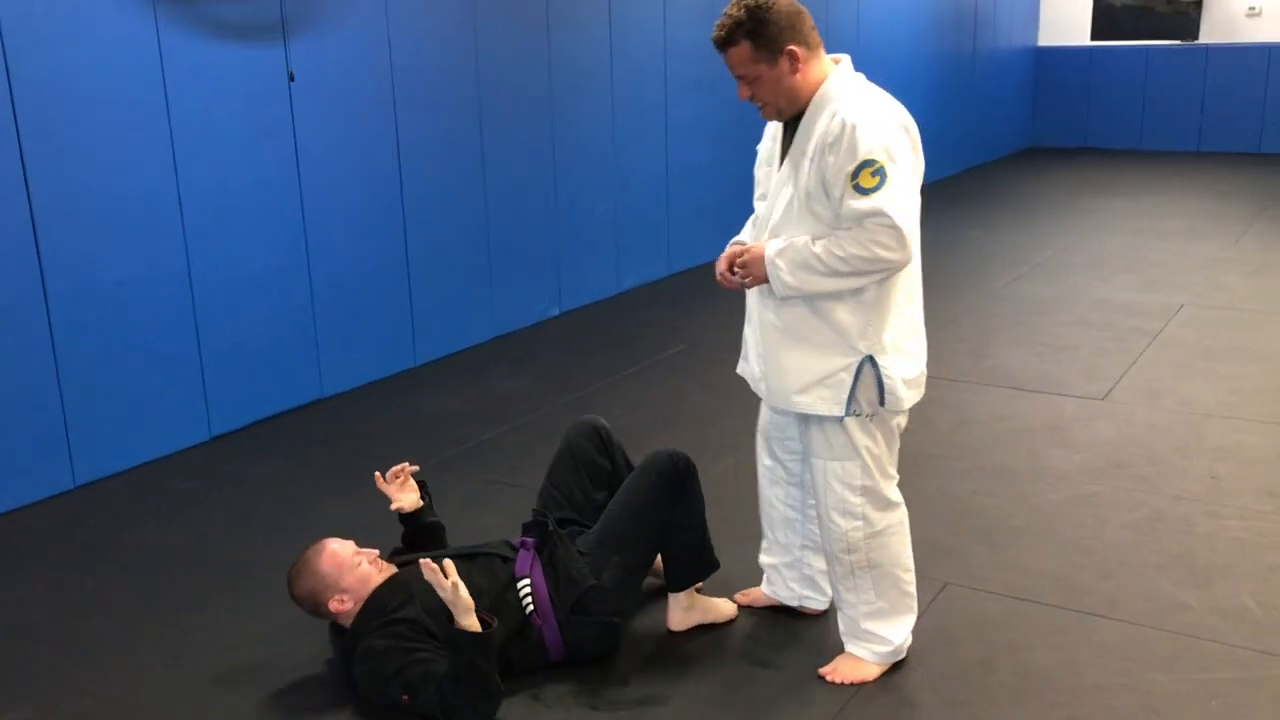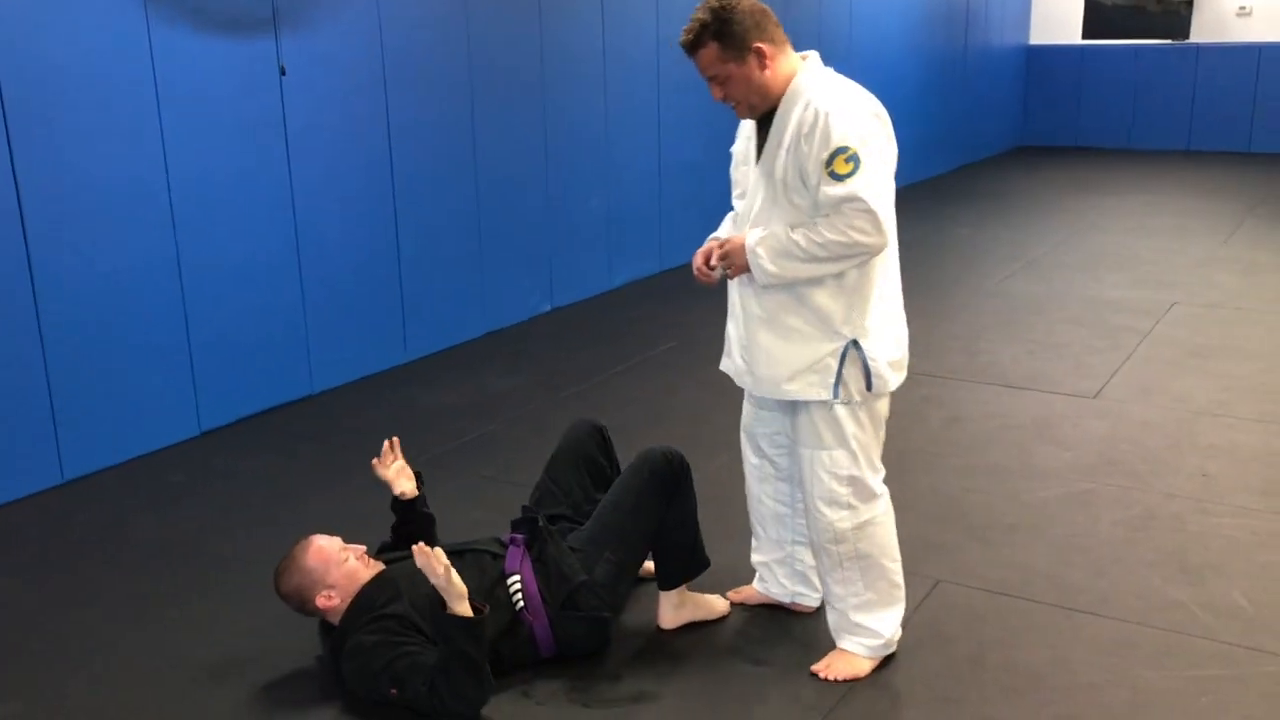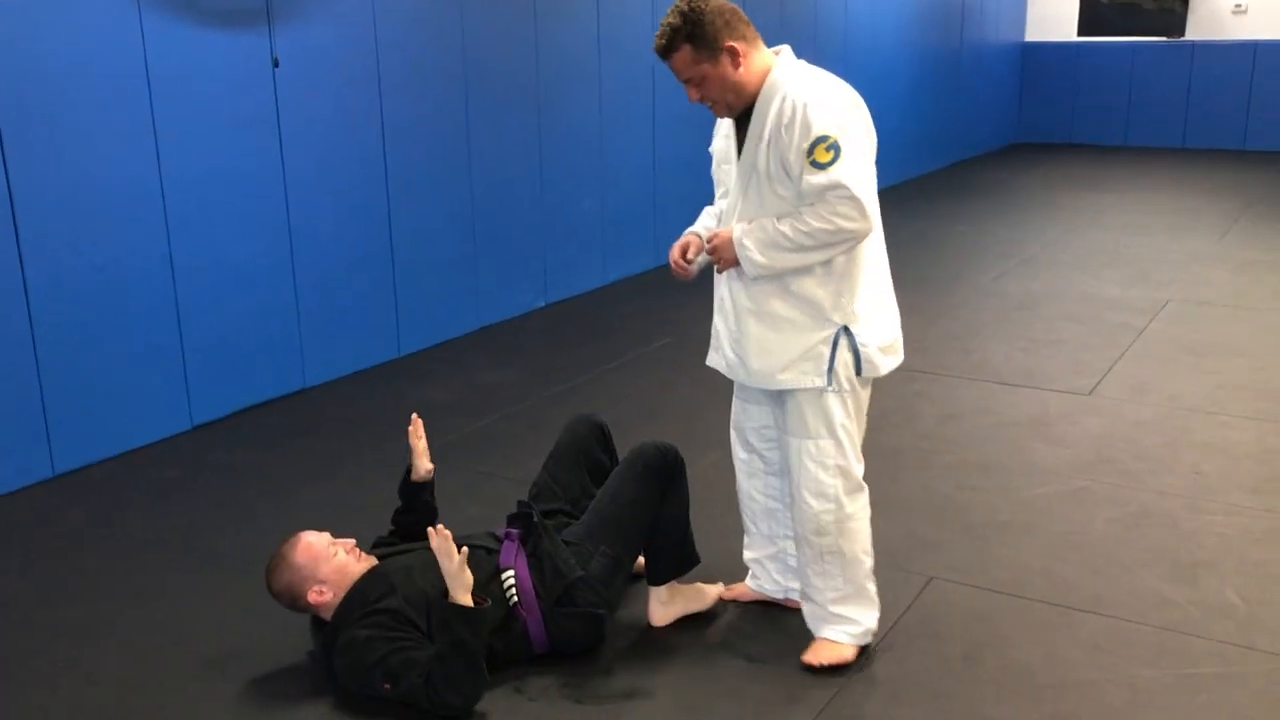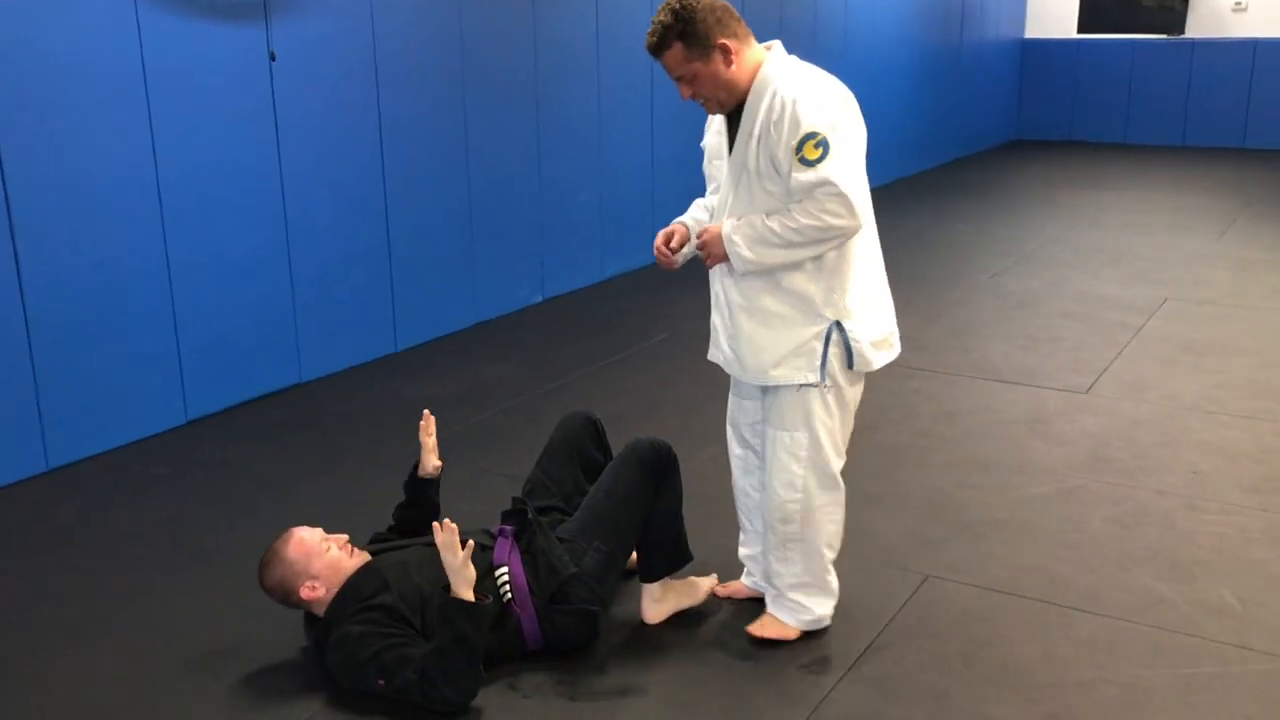
dt=0.2s
person 1, frame 1
left shoulder: (865, 123)
right shoulder: (789, 119)
left elbow: (886, 240)
left wrist: (777, 264)
right wrist: (747, 244)
left hip: (850, 353)
right hip: (794, 342)
left knee: (855, 500)
right knee: (786, 467)
left ankle: (880, 636)
right ankle: (796, 583)
person 1, frame 2
left shoulder: (837, 113)
right shoulder: (760, 116)
left elbow: (862, 225)
left wrist: (758, 252)
right wrist: (726, 240)
left hip: (834, 342)
right hip: (775, 334)
left knee: (841, 491)
right knee: (770, 461)
left ankle: (869, 631)
right ankle: (787, 581)
person 1, frame 3
left shoulder: (815, 104)
right shoulder: (735, 114)
left elbow: (847, 212)
left wrist: (746, 245)
right wrist: (704, 236)
left hip: (823, 333)
right hip: (762, 327)
left knee: (823, 484)
right knee: (760, 459)
left ankle: (845, 621)
right ankle: (776, 577)
person 1, frame 4
left shoulder: (806, 101)
right shoulder: (730, 110)
left elbow: (837, 209)
left wrist: (734, 243)
right wrist: (690, 228)
left hip: (815, 328)
right hip: (760, 322)
left knee: (799, 473)
right knee: (753, 458)
left ankle: (801, 602)
right ankle: (768, 573)
person 2, frame 1
left shoulder: (376, 588)
right shoulder: (383, 658)
left elbow: (431, 558)
left wrist: (413, 508)
right wrist: (465, 615)
left hip: (539, 555)
right hip: (575, 602)
left knee: (589, 434)
right knee: (669, 468)
left ankle: (645, 551)
right ankle: (684, 603)
person 2, frame 2
left shoulder: (366, 584)
right shoulder: (371, 653)
left elbow: (420, 552)
left wrist: (408, 495)
right wrist: (457, 604)
left hip: (531, 551)
right hip: (567, 599)
left knee: (587, 435)
right knee: (663, 465)
left ankle: (631, 554)
right ankle: (675, 598)
person 2, frame 3
left shoulder: (360, 581)
right shoulder: (363, 649)
left elbow: (410, 537)
left wrist: (420, 475)
right wrist: (461, 593)
left hip: (524, 548)
right hip: (562, 594)
left knee: (587, 430)
right knee: (657, 459)
left ankle: (627, 551)
right ankle: (665, 594)
person 2, frame 4
left shoulder: (356, 573)
right shoulder: (358, 645)
left elbow: (411, 533)
left wrist: (427, 471)
right wrist: (463, 590)
left hip: (518, 544)
right hip: (555, 591)
left knee: (580, 427)
right knee: (650, 456)
left ankle: (622, 547)
right ankle: (658, 591)
